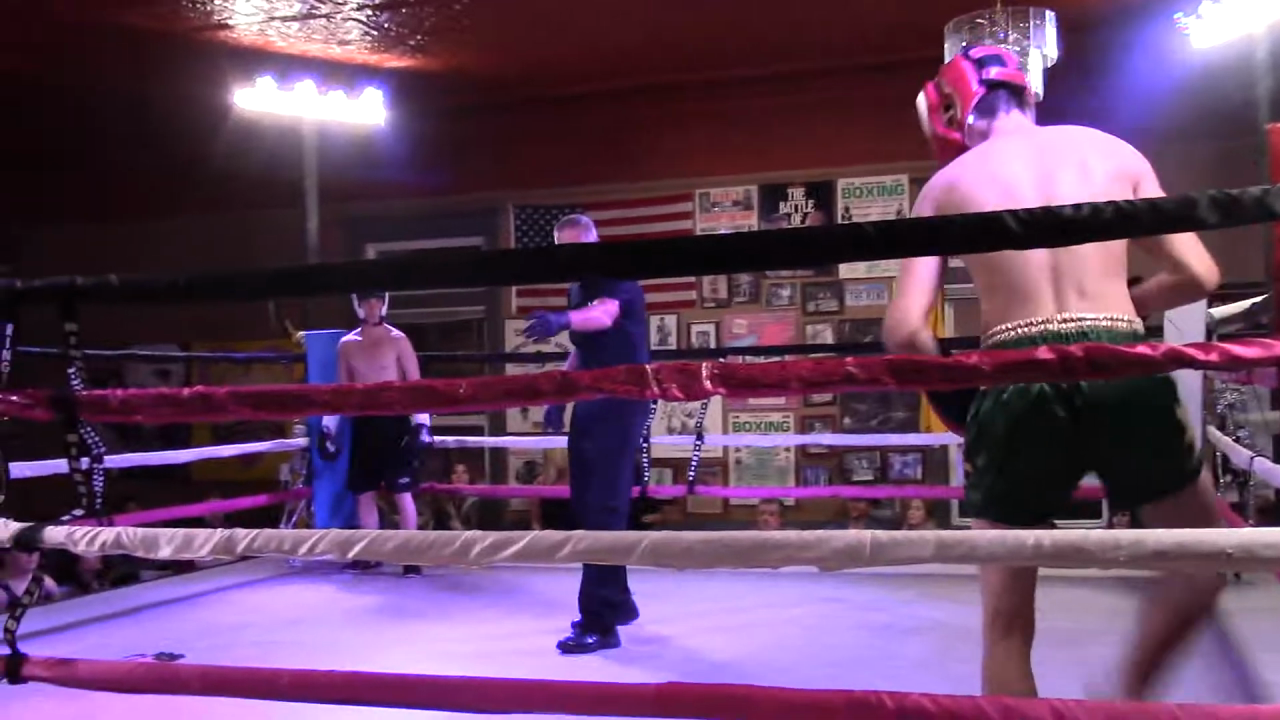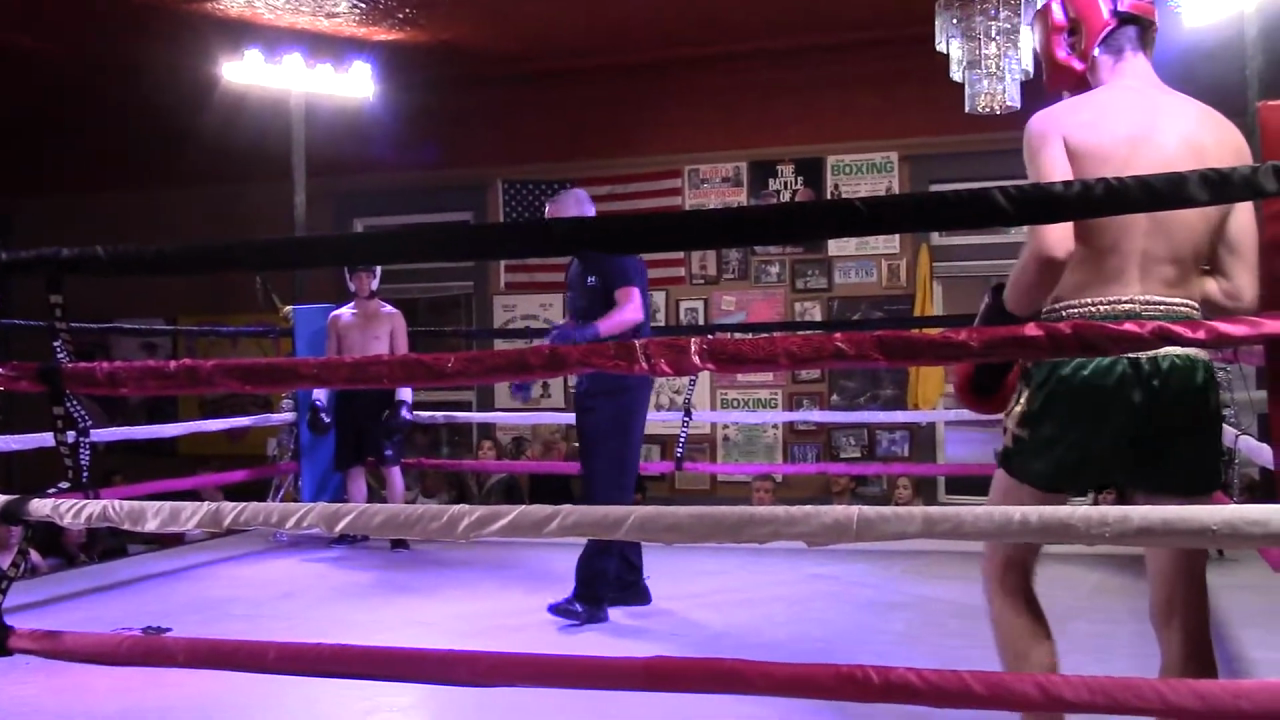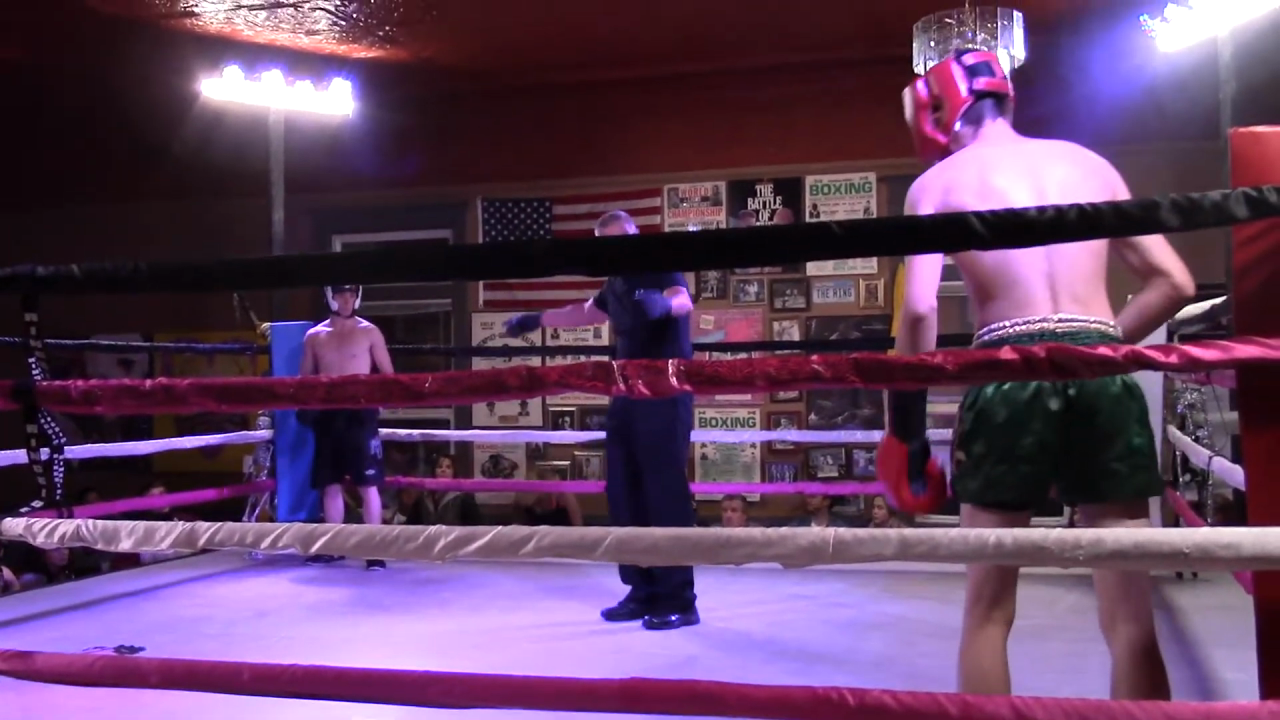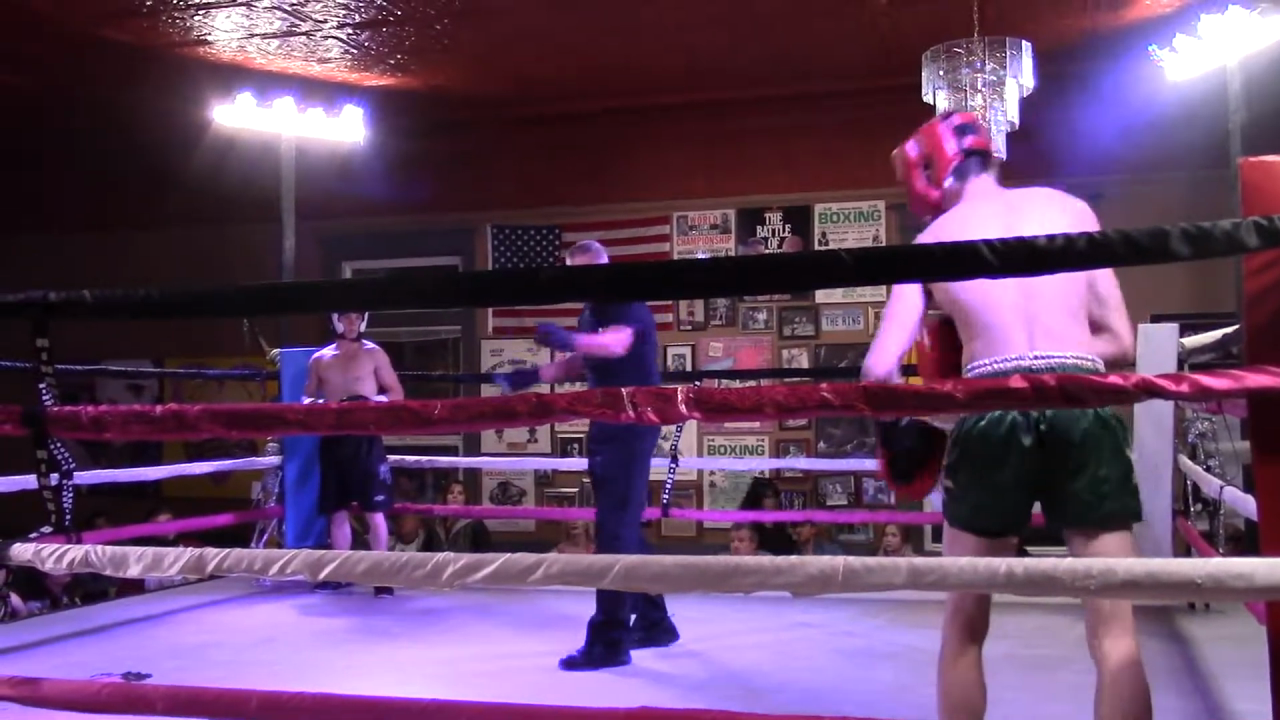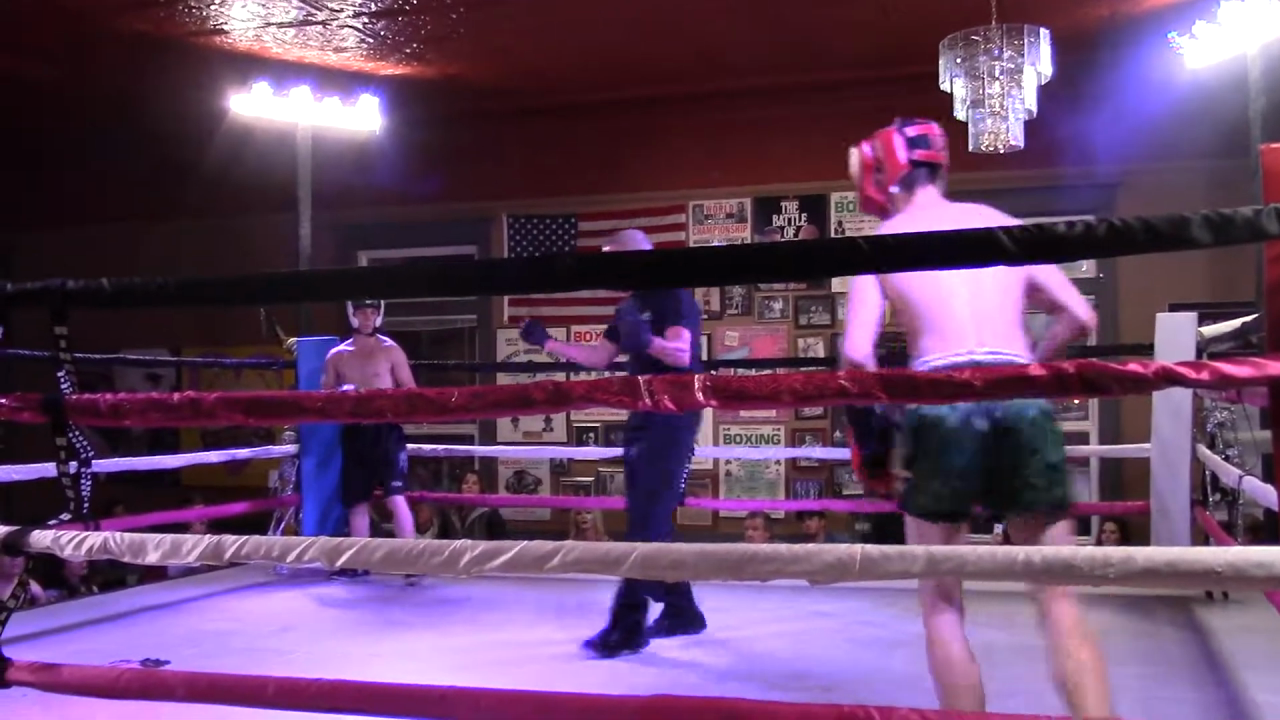
dt=1s
person 1, frame 1
left shoulder: (947, 185)
right shoulder: (1115, 154)
left elbow: (905, 329)
right elbow: (1199, 276)
left wrist: (948, 383)
left hip: (1016, 387)
right hip: (1123, 379)
left knee: (1006, 630)
right ankle: (1125, 698)
person 1, frame 2
left shoulder: (1058, 123)
right shoulder: (1224, 137)
left elbow: (1053, 249)
right elbow: (1240, 294)
left wrist: (1003, 315)
left hip: (1081, 366)
right hip: (1181, 370)
left knee: (1007, 574)
right knee: (1182, 613)
person 1, frame 3
left shoulder: (937, 183)
right shoulder: (1091, 166)
left elbow: (919, 308)
right elbow: (1174, 283)
left wrist: (906, 421)
left hip: (1008, 382)
right hip: (1105, 380)
left knee: (988, 612)
right knee: (1130, 616)
person 1, frame 4
left shoulder: (931, 243)
right shoulder: (1072, 211)
left elbow: (879, 370)
right elbow: (1120, 343)
left hip: (993, 417)
right hip: (1083, 409)
left knee: (964, 627)
right knee: (1115, 634)
person 1, frame 5
left shoulder: (881, 241)
right shoulder: (1005, 225)
left elbow: (856, 352)
right elbow: (1080, 318)
left wrist: (869, 422)
left hip: (943, 408)
right hip: (1022, 403)
left knee: (941, 610)
right knee: (1061, 605)
person 2, frame 1
left shoulder: (617, 280)
right shoulder: (576, 290)
left elbow: (604, 316)
left wrist: (561, 319)
right wrist: (559, 397)
left hip: (621, 405)
right hip: (588, 405)
left knee: (604, 508)
right knee: (585, 505)
left ankle: (599, 624)
right ankle: (616, 602)
person 2, frame 2
left shoulder: (619, 257)
right shoulder: (576, 266)
left elbow: (631, 311)
left wrist: (587, 333)
left hip: (623, 382)
right hip: (592, 382)
left knee: (609, 485)
right knee: (602, 484)
left ankle: (592, 595)
right ankle: (627, 582)
person 2, frame 3
left shoulder: (660, 271)
right shoulder: (616, 284)
left elbow: (683, 302)
right elbow: (584, 313)
left wrist: (663, 303)
right wrist: (535, 319)
left hip: (665, 397)
right hip: (627, 396)
left knee: (667, 496)
right knee: (622, 494)
left ankle: (680, 602)
right ankle: (645, 593)
person 2, frame 4
left shoulder: (627, 306)
right shoulder: (589, 314)
left elbow: (614, 344)
right elbow: (577, 362)
left wrist: (569, 338)
right wrist: (532, 375)
left hip: (633, 426)
right hip: (604, 426)
left knee: (615, 529)
right knee: (625, 527)
left ankle: (609, 641)
right ankle: (653, 621)
person 2, frame 5
left shoulder: (674, 297)
right shoulder: (631, 305)
left elbow: (681, 355)
right elbow: (600, 357)
left wrist: (645, 339)
right wrist: (547, 342)
left hip: (672, 419)
right hip: (645, 417)
left knee: (647, 517)
right knee: (649, 517)
left ankle: (628, 626)
right ankle: (680, 609)
person 3, frame 1
left shoulder: (398, 340)
right shoulder: (347, 345)
left elbow: (415, 383)
left wrist: (421, 424)
right wrist: (329, 426)
left hip: (394, 422)
right hip: (364, 424)
left knee: (402, 492)
right knee: (364, 493)
person 3, frame 2
left shoulder: (392, 316)
right shoulder: (336, 318)
left wrist: (403, 401)
right wrist: (319, 399)
left hip: (380, 396)
right hip: (348, 398)
left knee: (390, 465)
right knee: (353, 467)
person 3, frame 3
left shoulder: (369, 332)
right shoulder: (314, 336)
left elbow: (389, 375)
right elbow: (305, 377)
left hip: (359, 414)
right hip: (326, 415)
left knee: (368, 484)
right knee: (330, 484)
person 3, frame 4
left shoulder: (374, 354)
right shoulder: (319, 359)
left elbow: (397, 394)
right elbow: (307, 397)
left wrist: (371, 402)
right wrist: (314, 405)
left hip: (365, 439)
right hip: (333, 440)
left knee: (374, 510)
right knee: (337, 511)
person 3, frame 5
left shoulder: (391, 350)
right shoulder: (336, 356)
left elbow: (411, 392)
left hip: (386, 431)
right hip: (354, 433)
left knee: (395, 497)
right knee: (357, 503)
